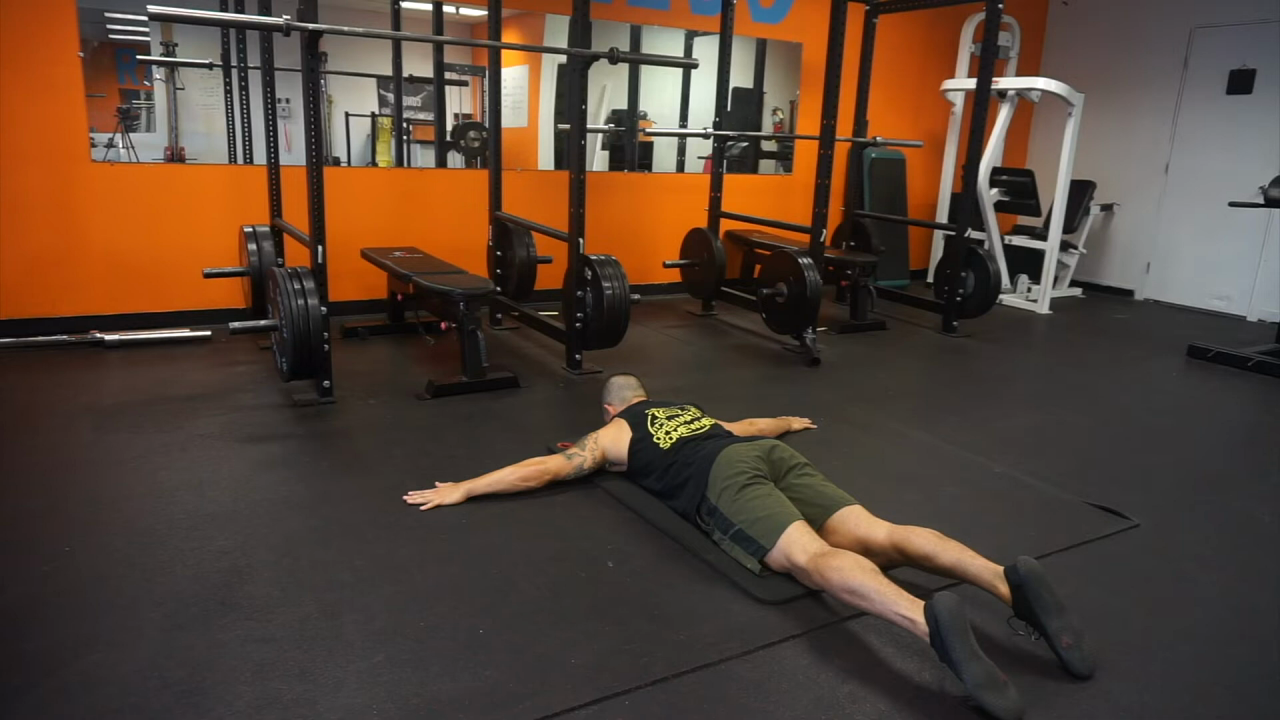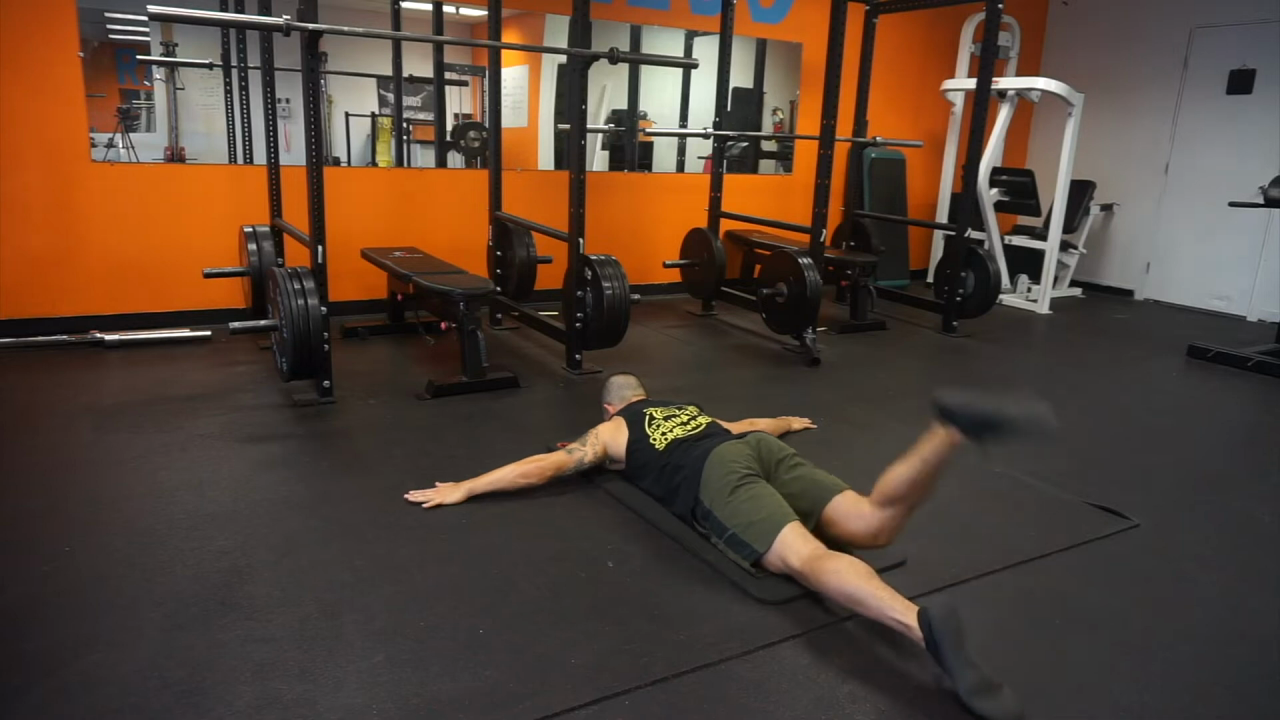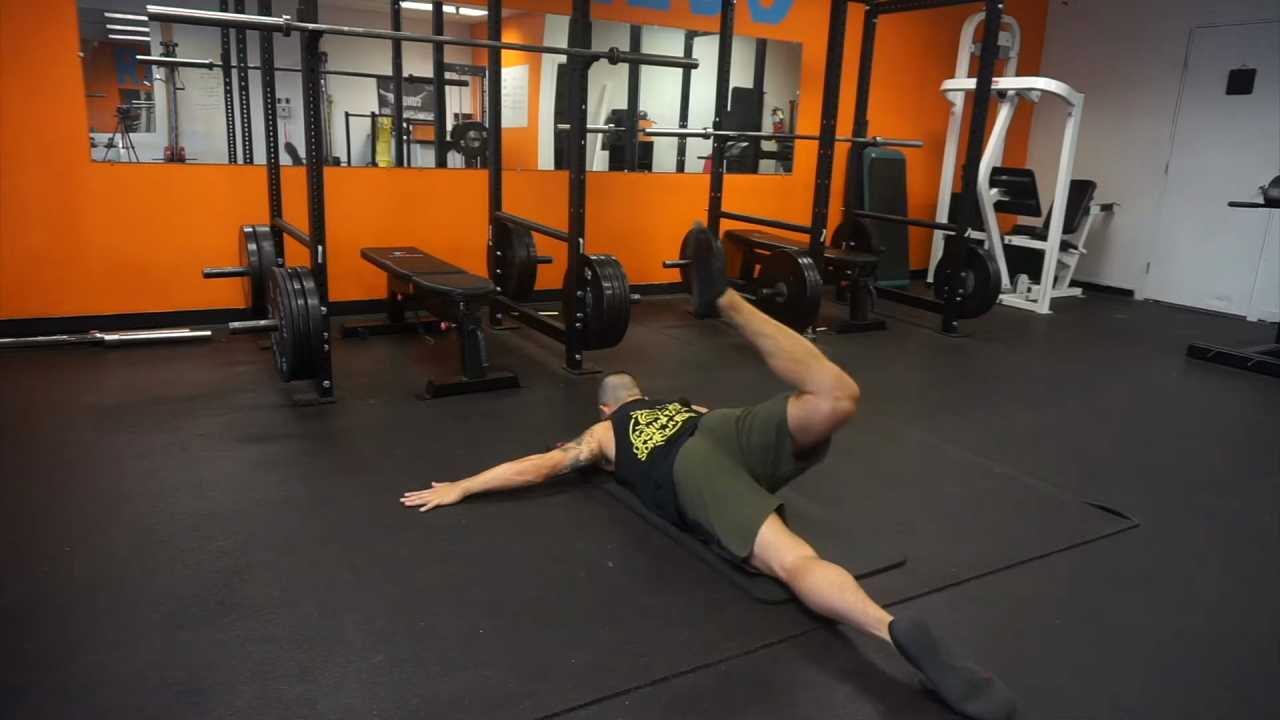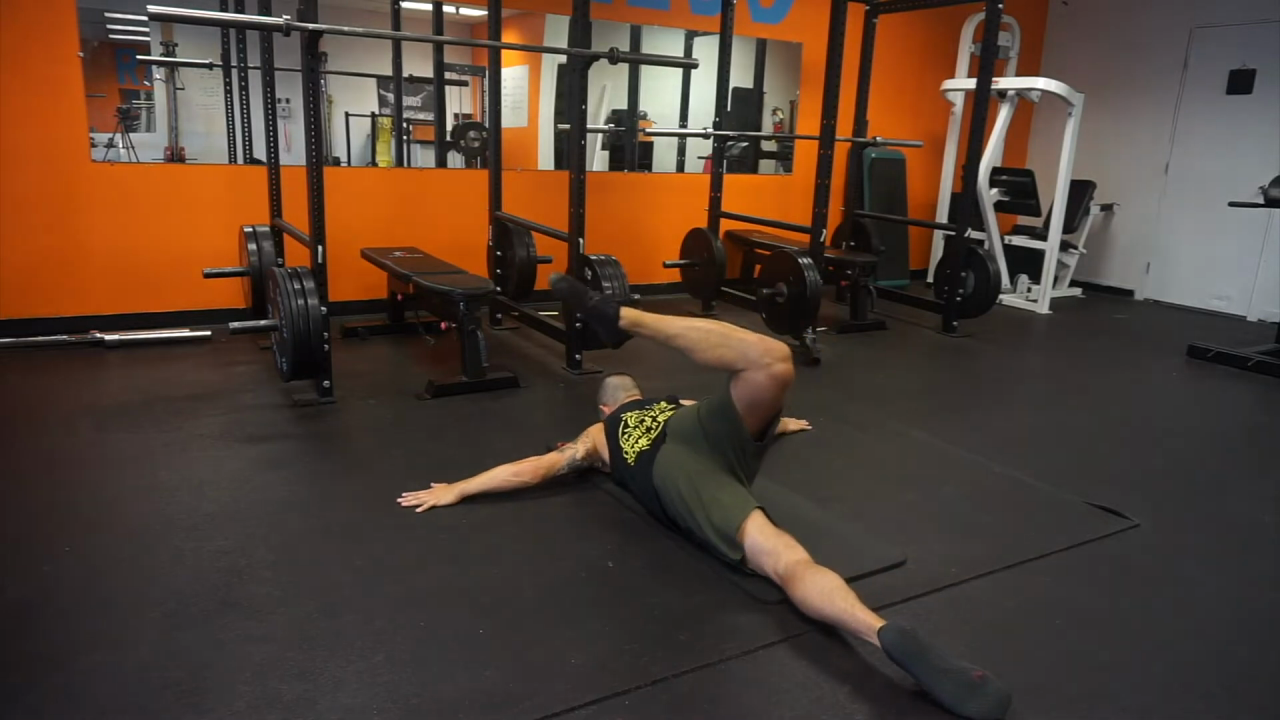
dt=1s
person 1, frame 1
left shoulder: (612, 435)
right shoulder: (688, 409)
left elbow: (542, 468)
right elbow: (755, 425)
left wrist: (460, 488)
right wrist: (787, 421)
left hip: (727, 480)
right hip: (773, 453)
left knee: (815, 560)
right knee: (875, 536)
left ankle: (930, 619)
right ankle: (1008, 580)
person 1, frame 2
left shoulder: (610, 432)
right shoulder: (685, 408)
left elbow: (545, 465)
right elbow: (748, 424)
left wrist: (464, 487)
right wrist: (788, 422)
left hip: (720, 480)
right hip: (758, 450)
left knee: (811, 559)
right knee: (872, 520)
left ankle: (923, 623)
right ankle: (951, 422)
person 1, frame 3
left shoulder: (602, 434)
right shoulder: (681, 403)
left elbow: (535, 468)
right elbow: (723, 417)
left wrist: (456, 488)
left hip: (692, 472)
right hip: (722, 429)
left knee: (795, 562)
left ankle: (895, 631)
person 1, frame 4
left shoulder: (596, 437)
right shoulder: (677, 403)
left elbow: (533, 468)
left wrist: (454, 491)
left hip: (686, 460)
right hip: (690, 444)
